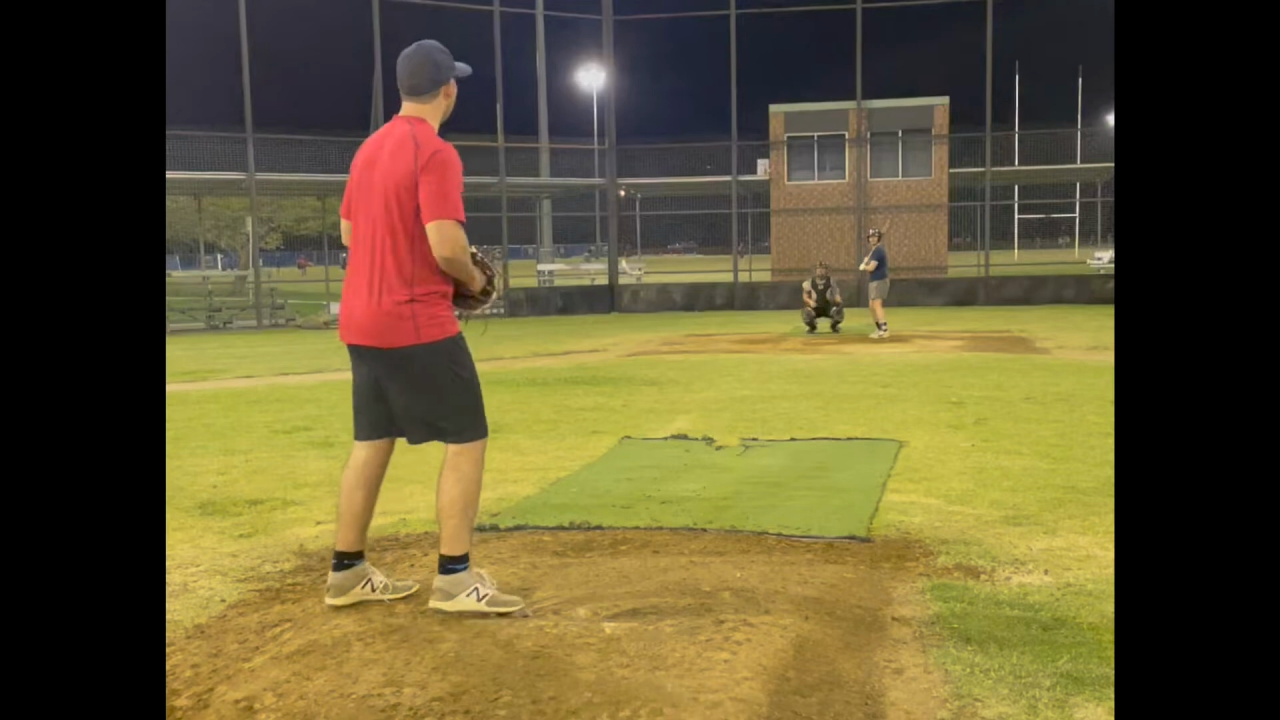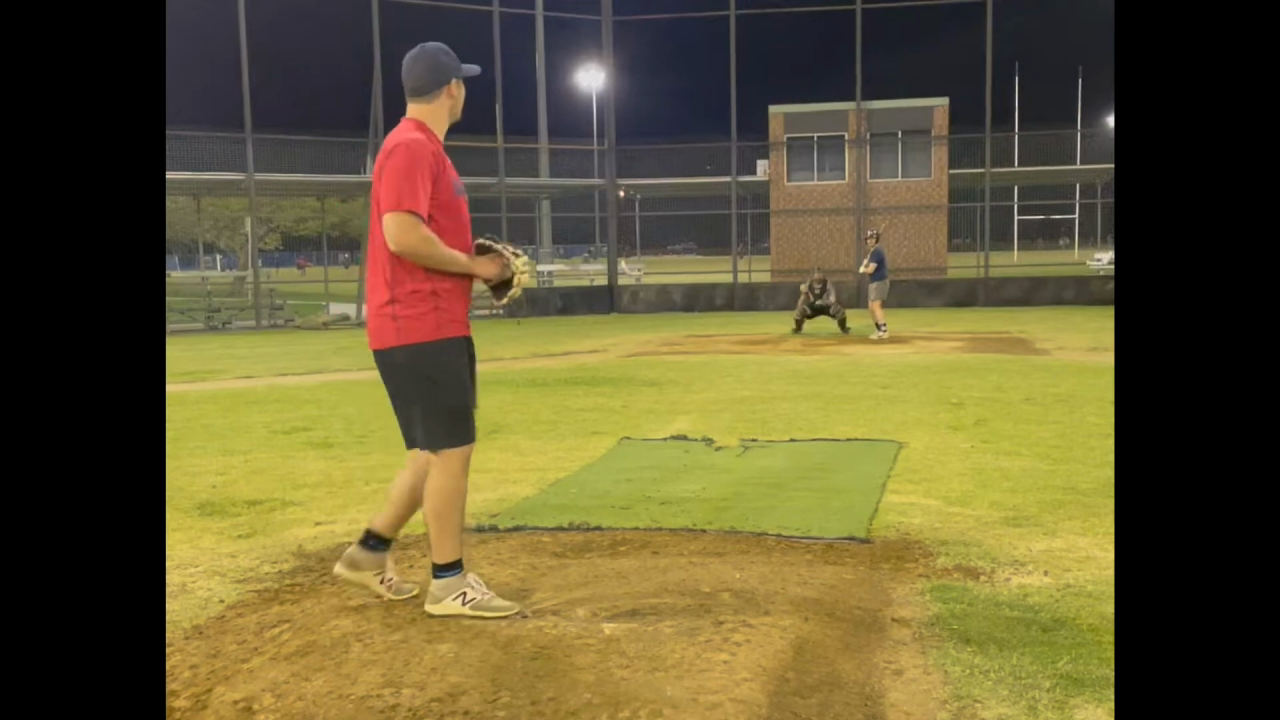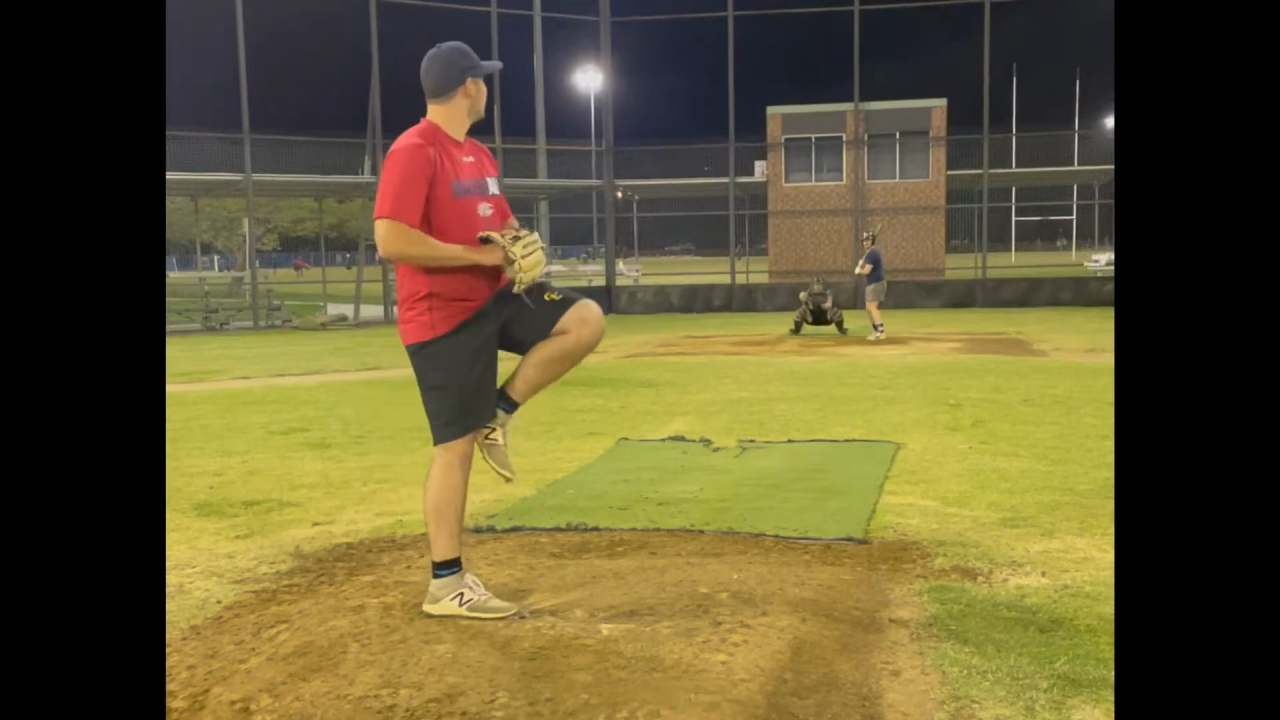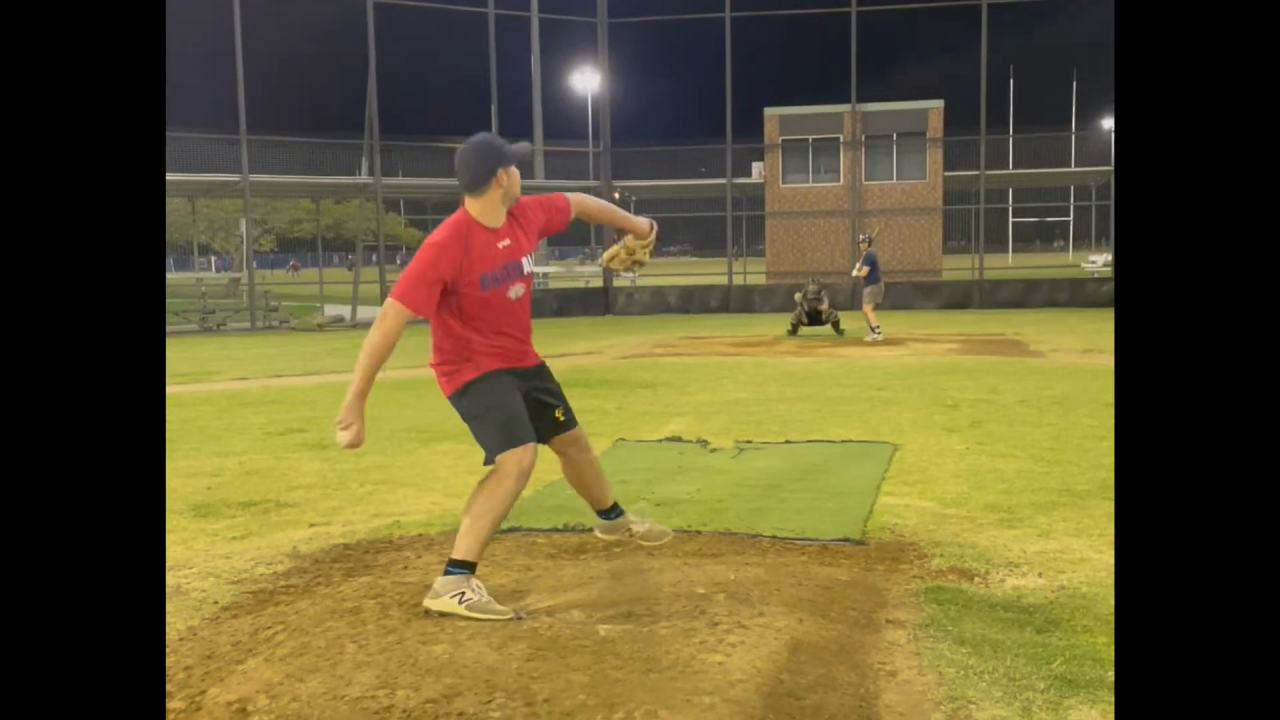
dt=0.4s
person 1, frame 1
left shoulder: (371, 148)
right shoulder: (436, 153)
right elbow: (445, 246)
right wrist: (471, 277)
left hip: (364, 321)
right hip: (417, 323)
left knee: (372, 444)
right knee: (466, 441)
left ankle: (347, 572)
right ankle: (455, 578)
person 1, frame 2
left shoulder: (426, 149)
right shoulder: (411, 146)
right elbow: (400, 237)
left wrist: (476, 260)
right wrist: (472, 266)
left hip: (445, 322)
right hip: (418, 326)
left knee: (437, 448)
right knee: (450, 451)
left ankle: (369, 551)
right ankle: (447, 582)
person 1, frame 3
left shoulder: (479, 154)
right shoulder: (413, 152)
left elbow: (501, 222)
right elbow: (390, 240)
right wrist: (481, 255)
left hip: (495, 296)
right hip: (441, 317)
left knee: (586, 322)
right knee: (457, 444)
left ankle: (497, 416)
right ankle: (446, 584)
person 1, frame 4
left shoulder: (529, 215)
right shoulder: (447, 246)
left elbow: (577, 203)
right elbow: (389, 319)
left wrist: (631, 221)
right wrist: (354, 402)
left hip: (522, 364)
right hip: (473, 373)
left knee: (571, 437)
right knee: (516, 459)
left ankle: (613, 520)
right ankle: (454, 584)
